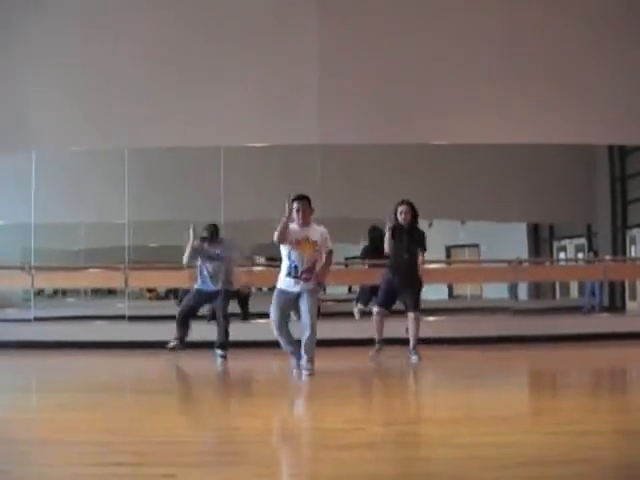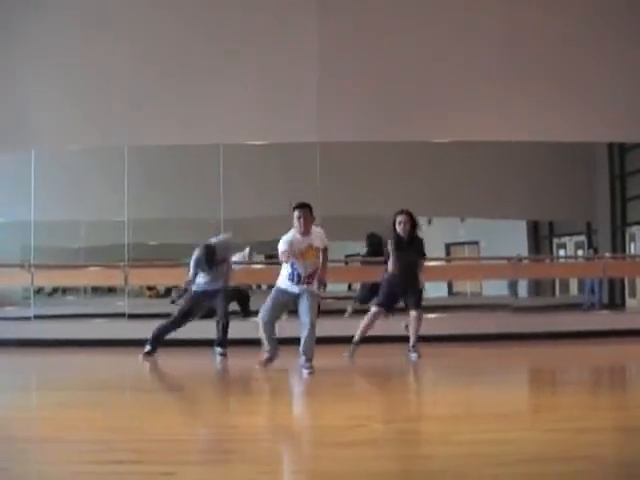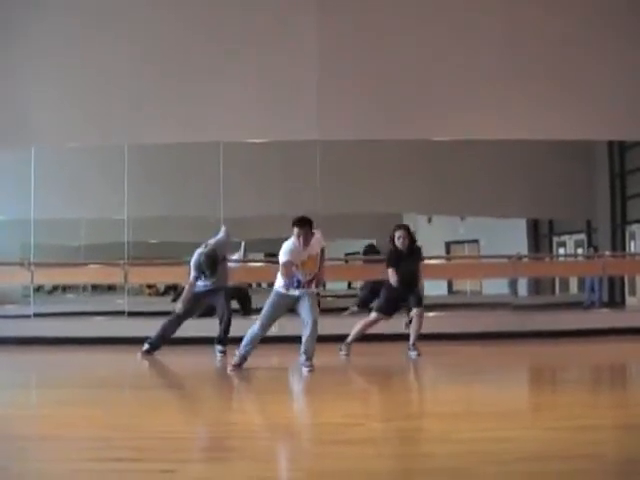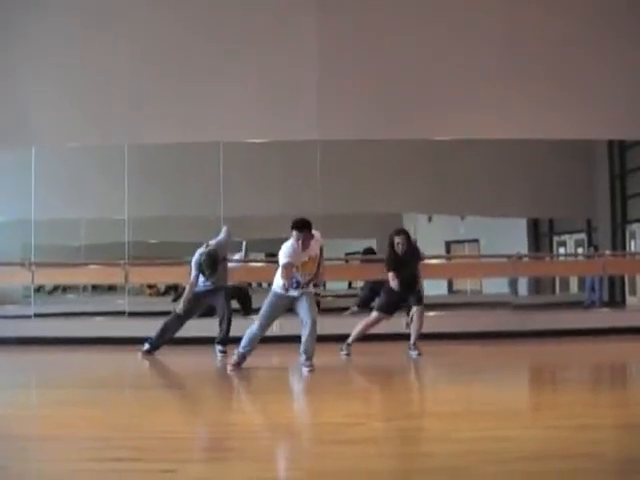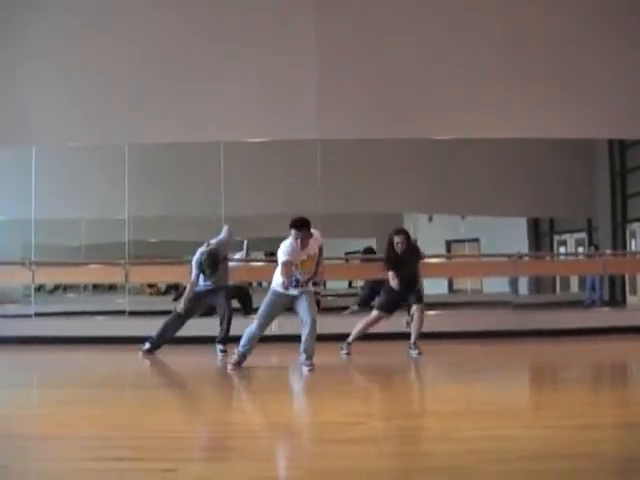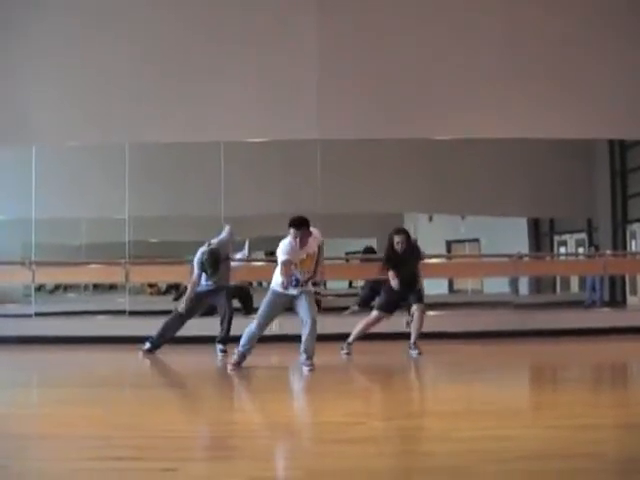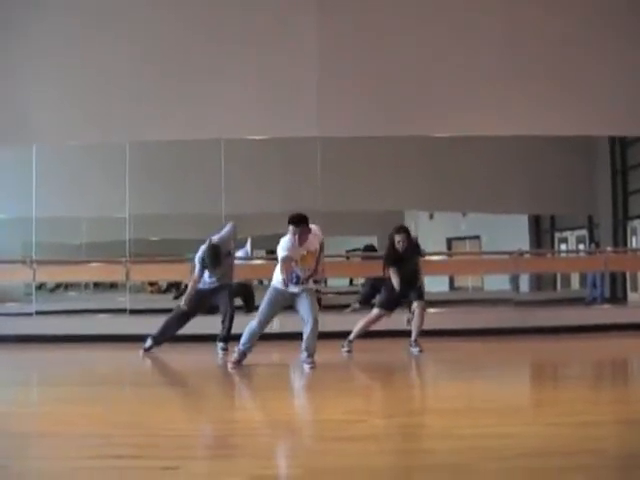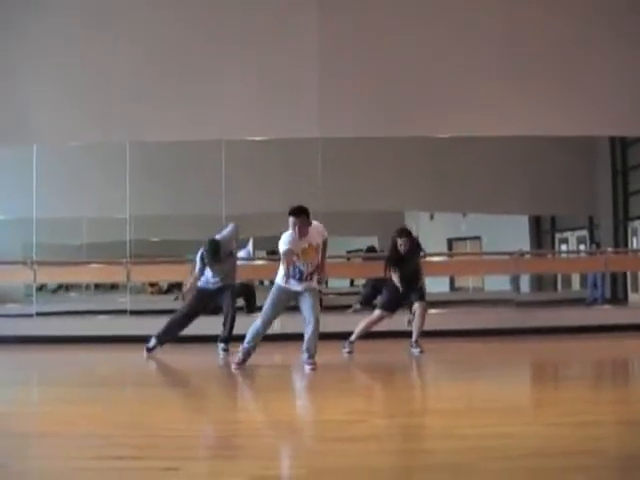
dt=0.1s
person 1, frame 1
left shoulder: (321, 232)
right shoulder: (288, 230)
left elbow: (329, 253)
right elbow: (278, 239)
left wrist: (324, 271)
right wrist: (287, 216)
left hip: (309, 287)
right hip: (285, 286)
left knee: (308, 323)
right knee: (277, 322)
left ankle: (307, 361)
right ankle: (295, 355)
person 1, frame 2
left shoulder: (319, 233)
right shoulder: (287, 239)
left elbow: (324, 249)
right elbow: (283, 257)
left wrist: (323, 271)
right wrist: (286, 256)
left hip: (308, 288)
right hip: (285, 286)
left knee: (309, 322)
right knee: (265, 317)
left ankle: (306, 360)
right ankle: (271, 350)
person 1, frame 3
left shoulder: (317, 237)
right shoulder: (288, 248)
right elbow: (285, 267)
left wrist: (320, 271)
right wrist: (285, 274)
left hip: (306, 291)
right hip: (282, 290)
left knee: (311, 321)
right knee: (262, 323)
left ankle: (306, 358)
right ankle: (241, 355)
person 1, frame 4
left shoulder: (317, 237)
right shoulder: (287, 250)
right elbow: (285, 268)
left wrist: (318, 269)
right wrist: (286, 278)
left hip: (304, 291)
right hip: (281, 291)
left knee: (310, 321)
right knee: (261, 324)
left ankle: (306, 358)
right ankle: (240, 355)
person 1, frame 5
left shoulder: (316, 236)
right shoulder: (286, 248)
right elbow: (285, 265)
left wrist: (317, 268)
right wrist: (285, 276)
left hip: (304, 290)
right hip: (280, 289)
left knee: (310, 320)
right knee: (259, 322)
left ankle: (306, 358)
right ankle: (240, 354)
person 1, frame 6
left shoulder: (315, 235)
right shoulder: (285, 247)
right elbow: (284, 264)
left wrist: (317, 267)
right wrist: (285, 275)
left hip: (304, 290)
right hip: (280, 289)
left knee: (310, 321)
right knee: (259, 323)
left ankle: (307, 358)
right ankle: (240, 354)
person 1, frame 7
left shoulder: (316, 232)
right shoulder: (285, 244)
right elbow: (284, 261)
left wrist: (317, 265)
right wrist: (285, 272)
left hip: (305, 287)
right hip: (281, 286)
left knee: (312, 319)
right knee: (260, 320)
left ankle: (308, 356)
right ankle: (241, 352)
person 1, frame 8
left shoulder: (317, 228)
right shoulder: (287, 239)
left elbow: (324, 241)
right elbow: (286, 255)
left wrist: (322, 263)
right wrist: (286, 263)
left hip: (308, 286)
right hip: (284, 285)
left knee: (313, 320)
right knee: (264, 319)
left ankle: (308, 356)
right ankle: (245, 352)
person 2, frame 1
left shoulder: (418, 234)
right shoulder: (393, 230)
left elbow: (420, 256)
right elbow: (388, 251)
left wrist: (420, 267)
right wrist: (388, 231)
left hip: (410, 278)
right hip: (391, 276)
left knee: (414, 314)
right knee: (378, 311)
left ankle: (413, 349)
right ankle: (379, 343)
person 2, frame 2
left shoulder: (418, 242)
right shoulder: (393, 243)
left elbow: (420, 264)
right elbow: (391, 269)
left wrist: (420, 281)
right wrist: (392, 253)
left hip: (412, 284)
right hip: (393, 282)
left knee: (415, 314)
right knee: (375, 312)
left ankle: (412, 346)
right ankle: (355, 342)
person 2, frame 3
left shoulder: (416, 251)
right shoulder: (391, 254)
right elbow: (393, 281)
left wrist: (419, 285)
right wrist: (393, 277)
left hip: (411, 288)
right hip: (394, 289)
left knee: (418, 312)
right knee: (373, 318)
left ankle: (412, 345)
right ankle: (347, 343)
person 2, frame 4
left shoulder: (414, 252)
right shoulder: (391, 258)
right elbow: (392, 281)
left wrist: (419, 284)
right wrist: (393, 282)
left hip: (412, 288)
right hip: (394, 290)
left knee: (418, 311)
right knee: (375, 317)
left ankle: (412, 345)
right ankle: (348, 343)
person 2, frame 5
left shoulder: (414, 251)
right shoulder: (390, 257)
right elbow: (392, 279)
left wrist: (419, 283)
right wrist: (393, 281)
left hip: (412, 287)
right hip: (393, 289)
left knee: (418, 309)
right knee: (375, 316)
left ankle: (413, 344)
right ankle: (348, 342)
person 2, frame 6
left shoulder: (414, 250)
right shoulder: (390, 256)
right elbow: (392, 277)
left wrist: (419, 282)
right wrist: (394, 281)
left hip: (412, 286)
right hip: (393, 288)
left knee: (419, 309)
right knee: (375, 316)
left ankle: (413, 344)
right ankle: (348, 342)
person 2, frame 7
left shoulder: (414, 247)
right shoulder: (391, 255)
right elbow: (393, 274)
left wrist: (420, 279)
right wrist: (395, 281)
left hip: (413, 284)
right hip: (394, 286)
left knee: (419, 306)
right knee: (376, 314)
left ankle: (413, 342)
right ankle: (349, 340)
person 2, frame 8
left shoulder: (415, 247)
right shoulder: (393, 256)
right elbow: (394, 274)
left wrist: (421, 279)
right wrist: (397, 281)
left hip: (414, 285)
right hip: (395, 287)
left knee: (420, 307)
right knee: (378, 315)
left ankle: (414, 342)
right ankle: (350, 341)
person 3, frame 1
left shoulder: (227, 246)
right shoulder: (197, 246)
right elbow: (186, 262)
right wrist: (192, 241)
left hip: (222, 287)
right hip: (202, 286)
left knee: (222, 315)
right knee: (183, 313)
left ankle: (221, 347)
right ankle: (180, 339)
person 3, frame 2
left shoulder: (224, 243)
right shoulder: (198, 255)
left elbow: (228, 236)
right elbow: (191, 278)
left hip: (219, 287)
right hip: (200, 288)
left knee: (223, 314)
right knee: (179, 316)
left ankle: (220, 346)
right ankle: (153, 342)
person 3, frame 3
left shoulder: (221, 243)
right shoulder: (197, 258)
left elbow: (224, 229)
right elbow: (191, 282)
right wrist: (181, 301)
left hip: (219, 286)
right hip: (199, 288)
left knee: (226, 312)
right knee: (178, 314)
left ankle: (221, 343)
right ankle: (152, 344)
person 3, frame 4
left shoulder: (222, 243)
right shoulder: (198, 258)
left elbow: (225, 229)
right elbow: (192, 282)
right wrist: (183, 302)
left hip: (218, 287)
right hip: (200, 289)
left knee: (226, 312)
right knee: (179, 315)
left ankle: (221, 344)
right ankle: (153, 343)
person 3, frame 5
left shoulder: (223, 243)
right shoulder: (198, 258)
left elbow: (227, 228)
right elbow: (193, 281)
right wrist: (184, 301)
left hip: (219, 286)
right hip: (200, 288)
left knee: (227, 312)
right knee: (179, 314)
left ankle: (221, 343)
right ankle: (154, 343)
person 3, frame 6
left shoulder: (224, 242)
right shoulder: (200, 257)
left elbow: (228, 228)
right elbow: (195, 280)
right wrist: (185, 300)
left hip: (220, 286)
right hip: (202, 288)
left knee: (227, 311)
right knee: (180, 313)
left ankle: (221, 343)
right ankle: (153, 343)
person 3, frame 7
left shoulder: (226, 239)
right shoulder: (201, 255)
left elbow: (231, 225)
right elbow: (196, 278)
right wrist: (186, 297)
left hip: (223, 284)
right hip: (204, 285)
left knee: (229, 310)
right knee: (182, 311)
left ankle: (222, 341)
right ankle: (154, 339)
person 3, frame 8
left shoulder: (228, 237)
right shoulder: (203, 254)
left elbow: (234, 226)
right elbow: (197, 275)
right wrist: (186, 291)
left hip: (226, 284)
right hip: (206, 285)
left knee: (230, 311)
right knee: (186, 312)
left ankle: (223, 342)
right ankle: (157, 339)
